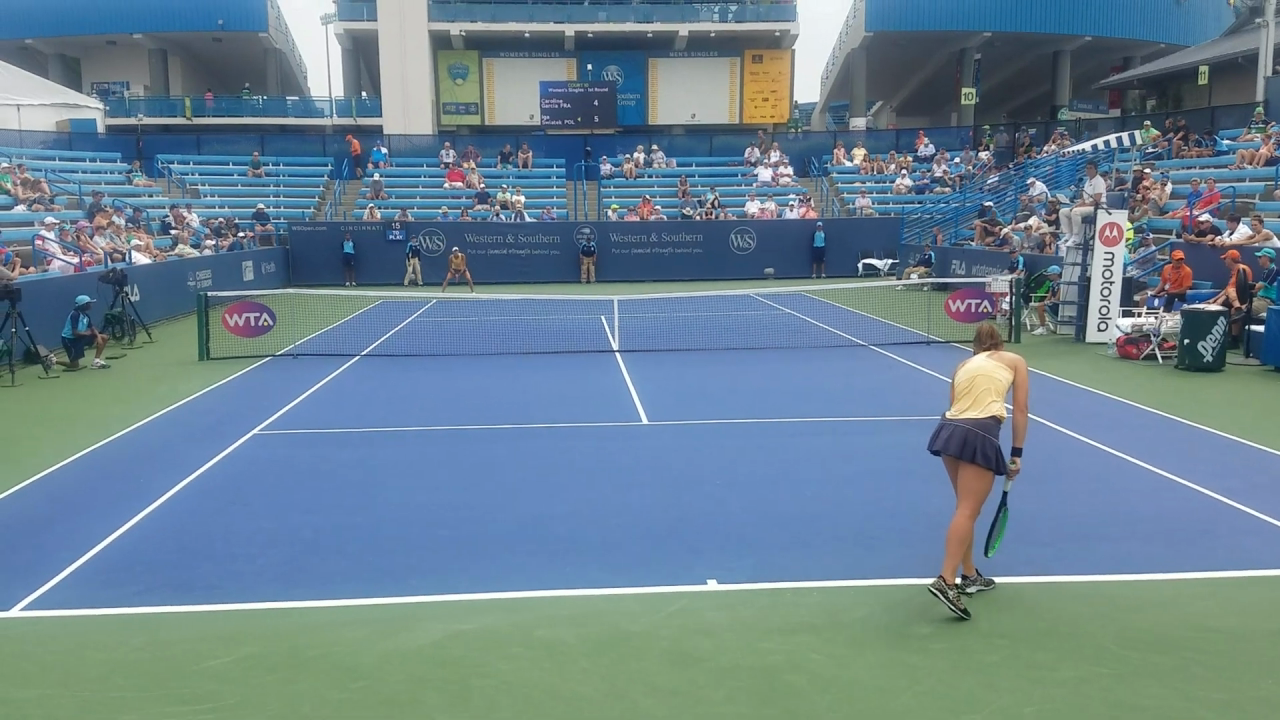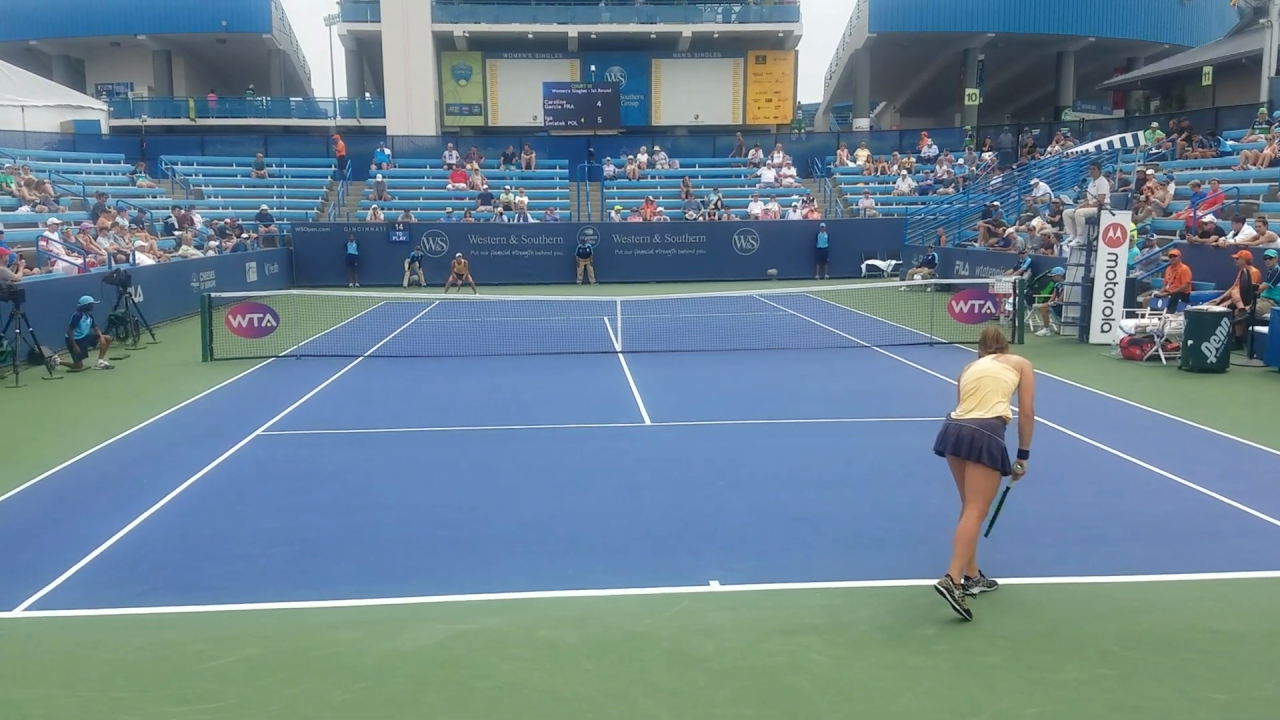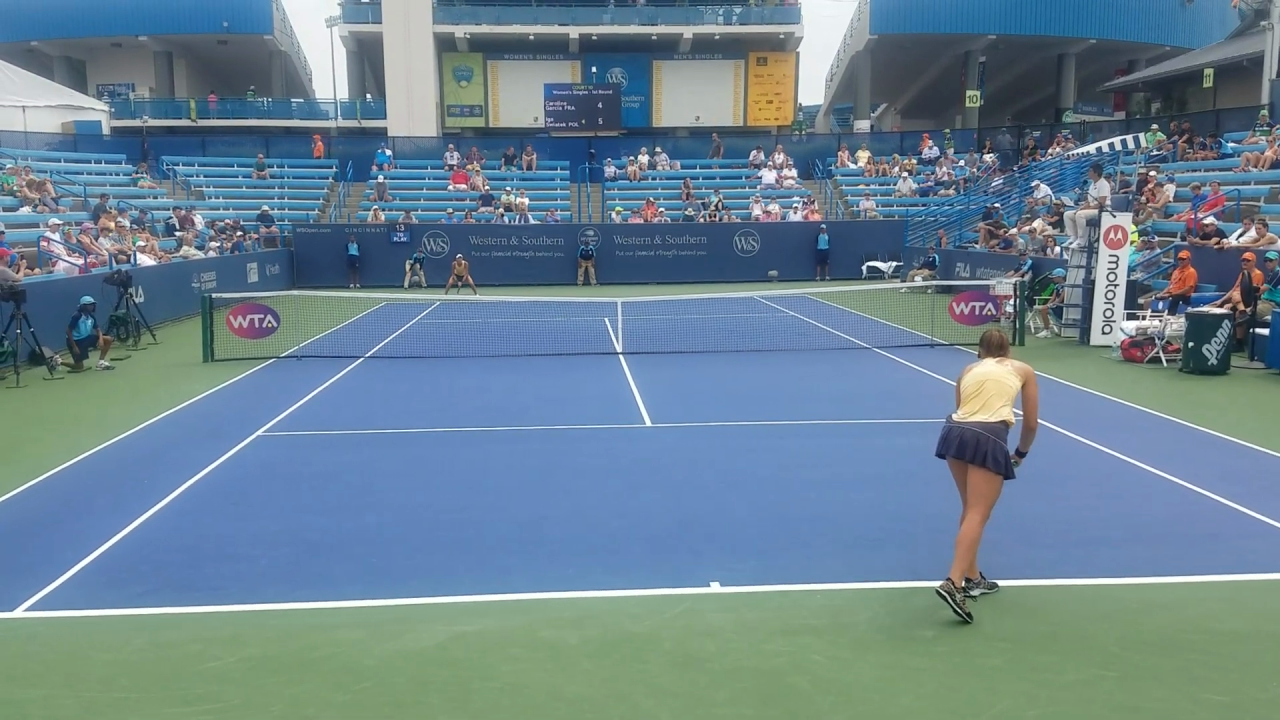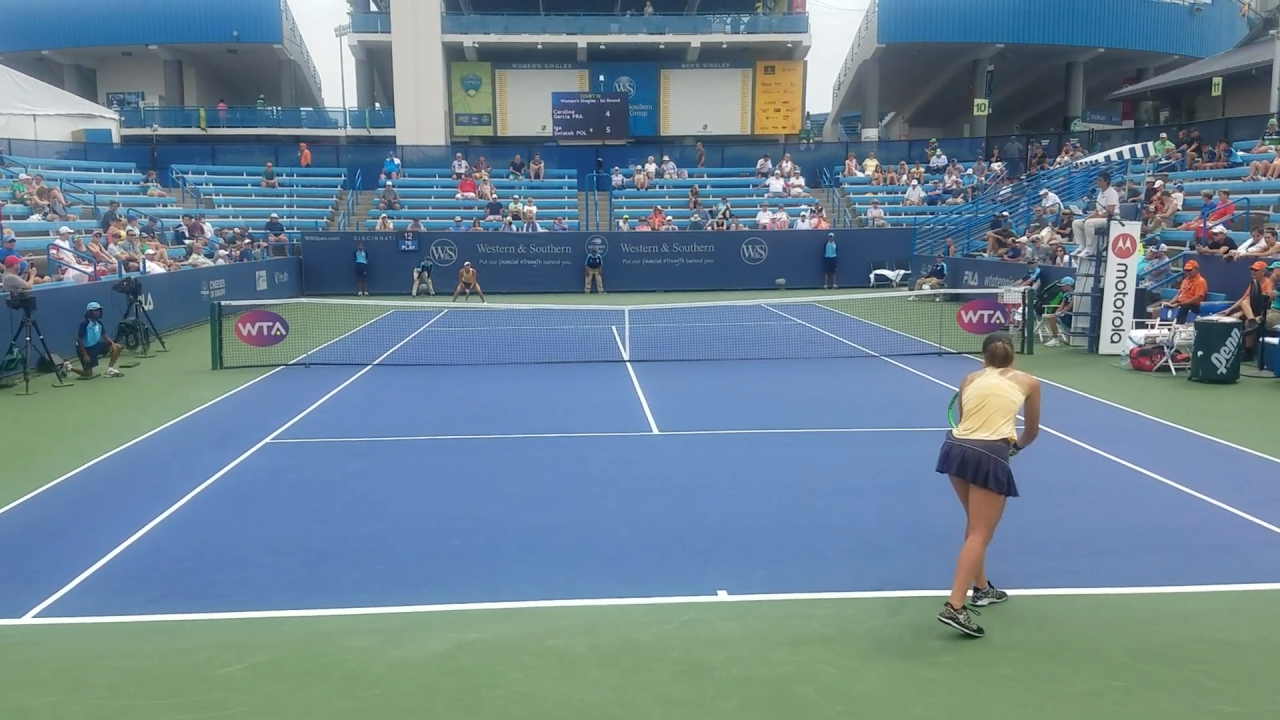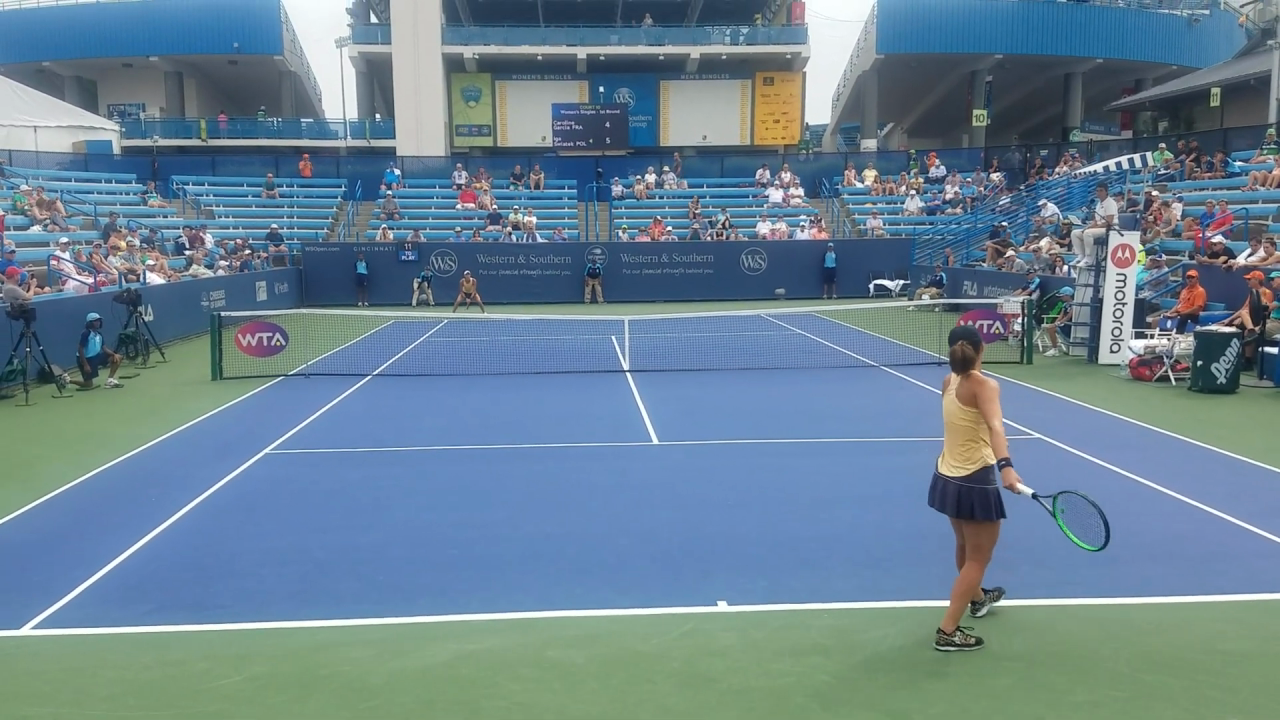
dt=1s
person 1, frame 1
left shoulder: (964, 365)
right shoulder: (1014, 360)
right elbow: (1020, 409)
right wrist: (1017, 453)
left hip: (948, 429)
right hip: (980, 434)
left knee: (966, 507)
right knee: (967, 511)
left ankle: (969, 576)
right ankle: (945, 581)
person 1, frame 2
left shoulder: (969, 368)
right shoulder: (1020, 363)
right elbow: (1026, 413)
right wrist: (1023, 456)
left hip: (953, 429)
right hip: (985, 433)
left knee: (970, 506)
right knee: (975, 511)
left ankle: (972, 577)
right ankle: (952, 580)
person 1, frame 3
left shoulder: (969, 370)
right shoulder: (1023, 370)
right elbow: (1031, 423)
right wrist: (1020, 453)
left hip: (954, 431)
right hip: (988, 437)
left knee: (971, 509)
right knee: (977, 515)
left ankle: (972, 578)
right ankle: (954, 583)
person 1, frame 4
left shoulder: (971, 379)
right shoulder: (1028, 382)
right elbow: (1031, 432)
right wrist: (1015, 445)
left hip: (955, 447)
right hip: (989, 456)
left knee: (975, 524)
right knee: (979, 535)
left ankle: (981, 587)
right ankle: (954, 607)
person 1, frame 5
left shoulder: (949, 382)
right shoulder: (984, 385)
right elbow: (994, 425)
right wrist: (1006, 465)
left hip: (946, 478)
right hip: (975, 482)
left knee: (966, 546)
right knee: (978, 559)
left ankle: (977, 597)
right ankle: (948, 631)
